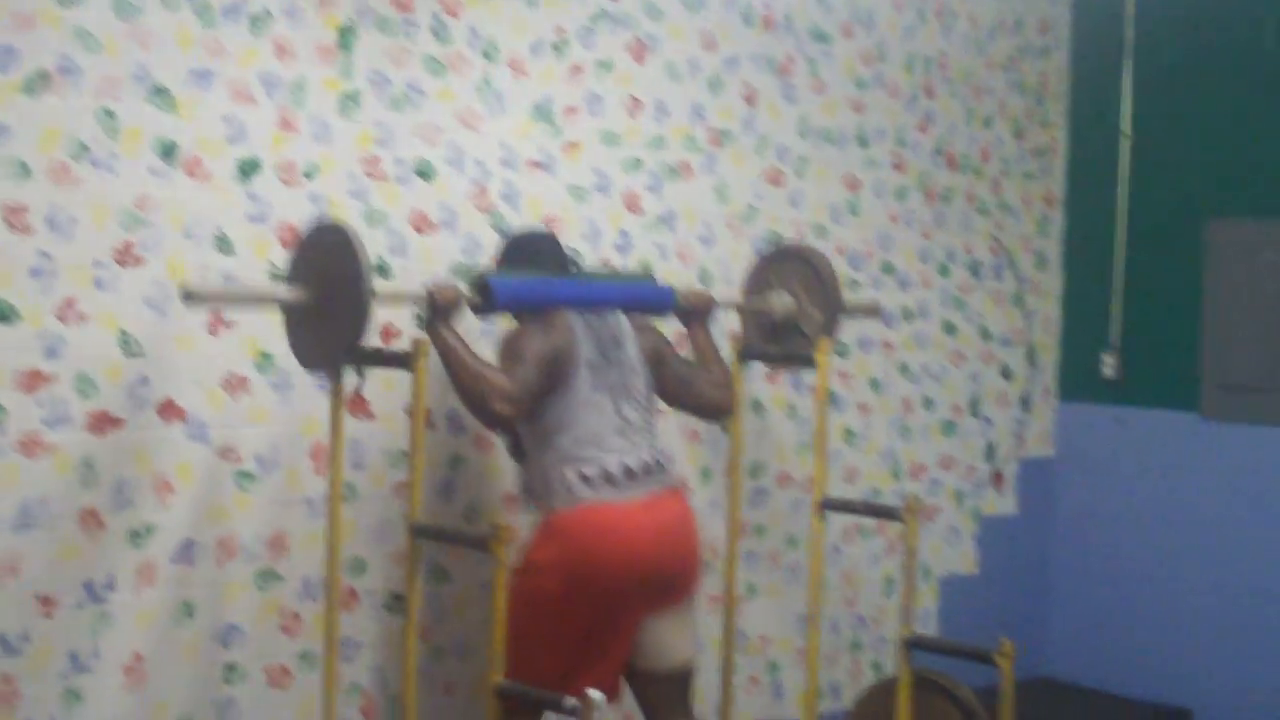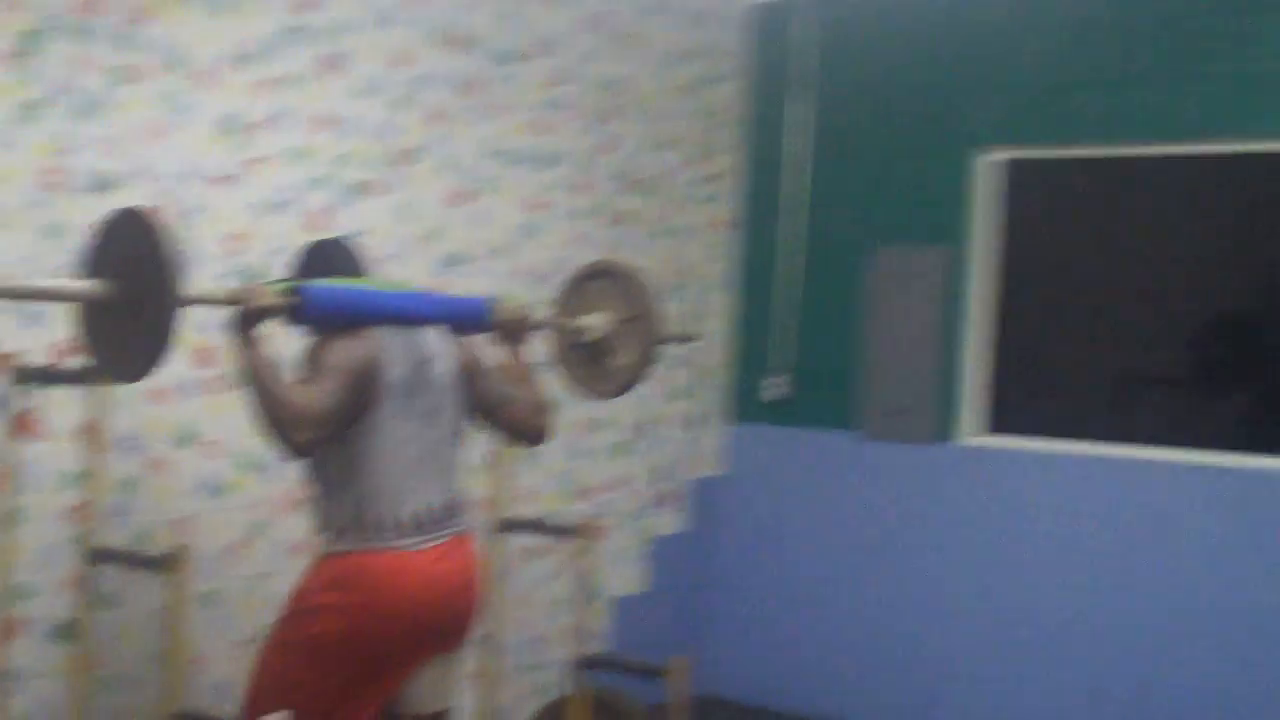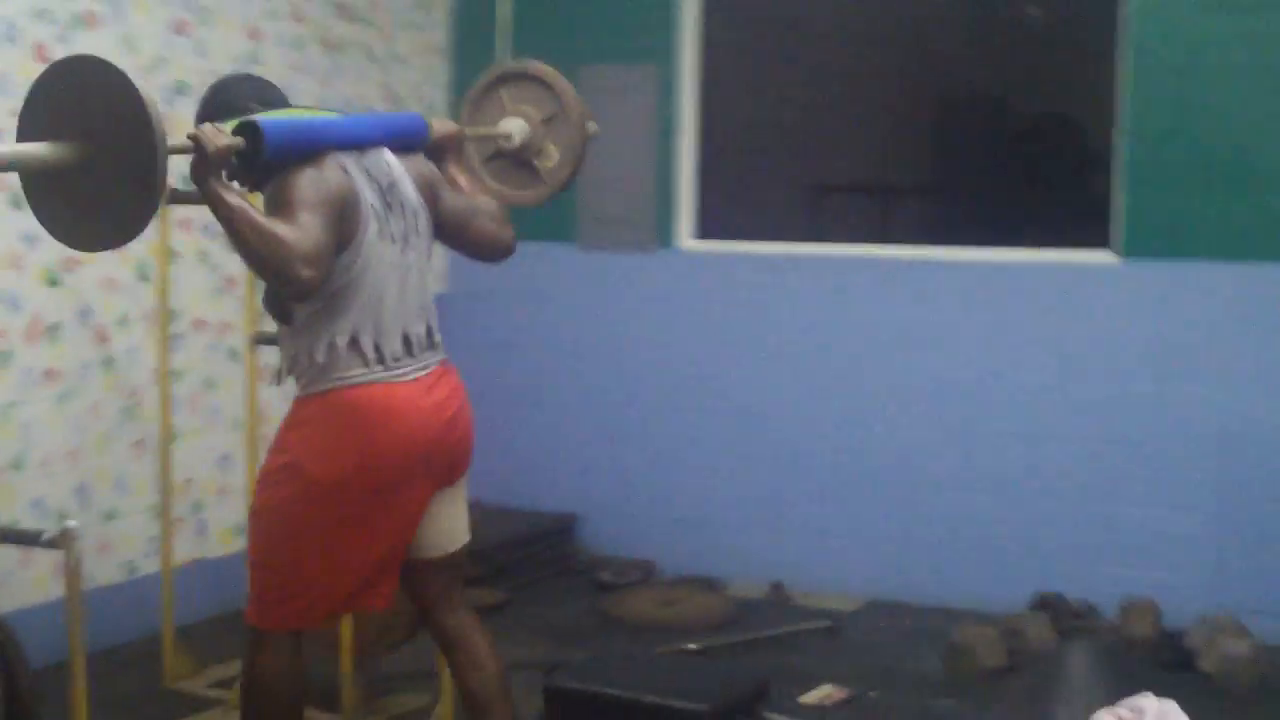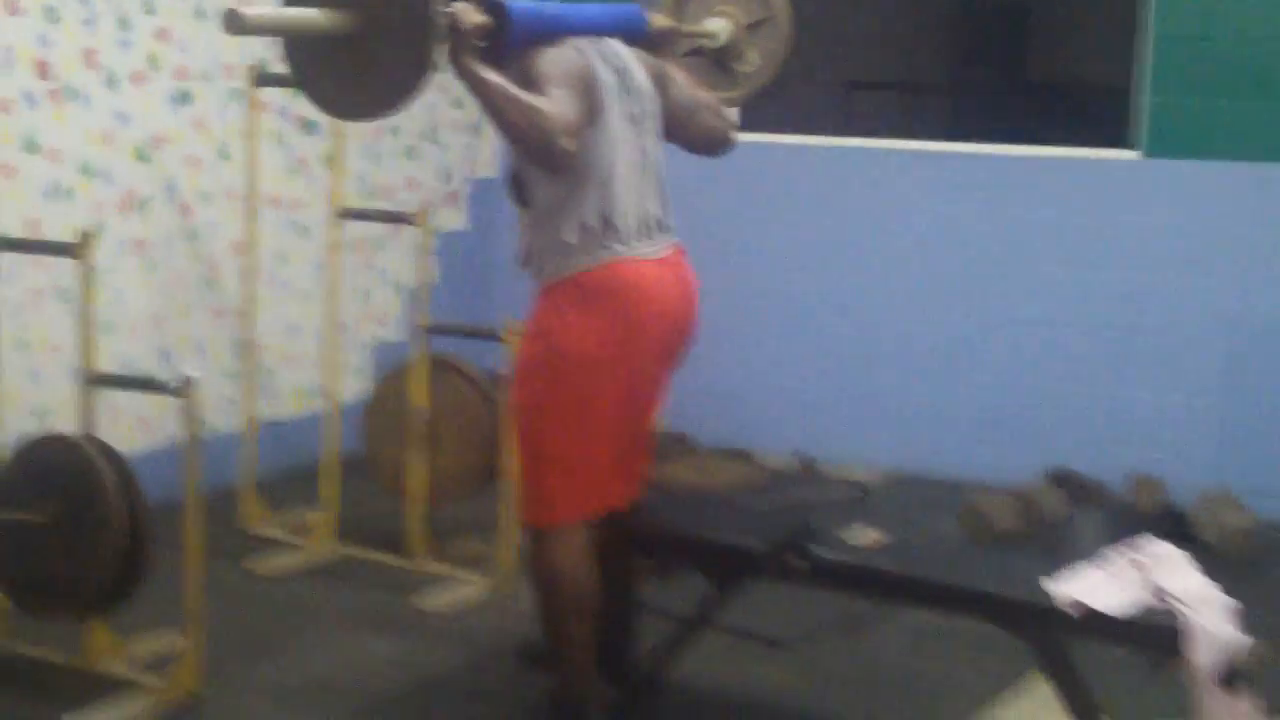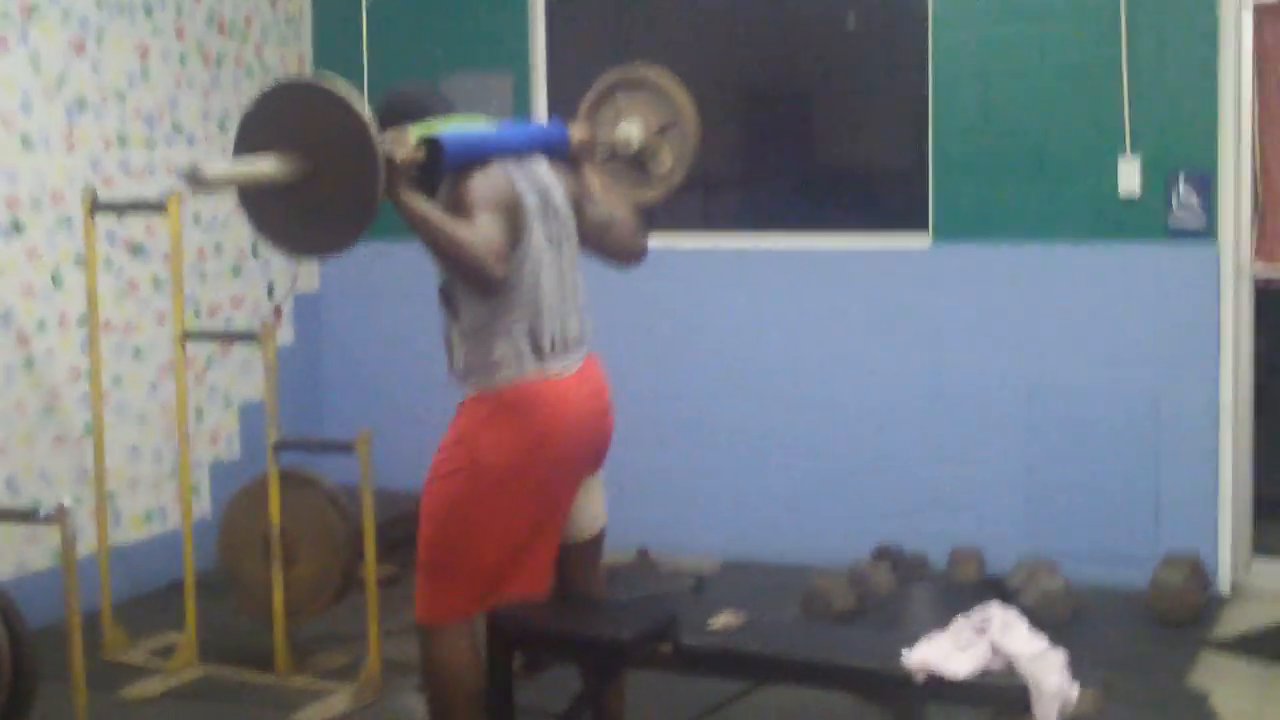
dt=1s
person 1, frame 1
left shoulder: (538, 334)
right shoulder: (637, 333)
left elbow: (503, 404)
right elbow: (720, 400)
left wrist: (441, 327)
right wrist: (698, 326)
left hip: (587, 532)
right hip: (669, 522)
person 1, frame 2
left shoulder: (342, 347)
right shoulder: (448, 345)
left elbow: (301, 426)
right elbow: (532, 422)
left wrist: (247, 333)
right wrist: (512, 344)
left hip: (369, 575)
right hip: (451, 571)
person 1, frame 3
left shoulder: (305, 181)
right shoulder: (403, 163)
left elbow: (299, 267)
right elbow: (498, 238)
left wrist: (216, 185)
right wrist: (450, 161)
left hip: (355, 417)
right hip: (439, 402)
left knee: (275, 619)
right knee: (447, 605)
person 1, frame 4
left shoulder: (546, 61)
left elbow: (556, 142)
right elbow: (716, 131)
left wrist: (469, 66)
right wrist: (671, 59)
left hip: (598, 296)
right hip: (665, 281)
left knee: (558, 512)
right knee: (614, 482)
right ankle: (609, 644)
person 1, frame 5
left shoulder: (471, 185)
right shoulder: (542, 172)
left elbow: (487, 268)
right elbow: (631, 244)
left wrist: (402, 194)
right wrist: (583, 166)
left hip: (517, 411)
right hip: (583, 396)
left knee: (444, 615)
right knee: (578, 588)
